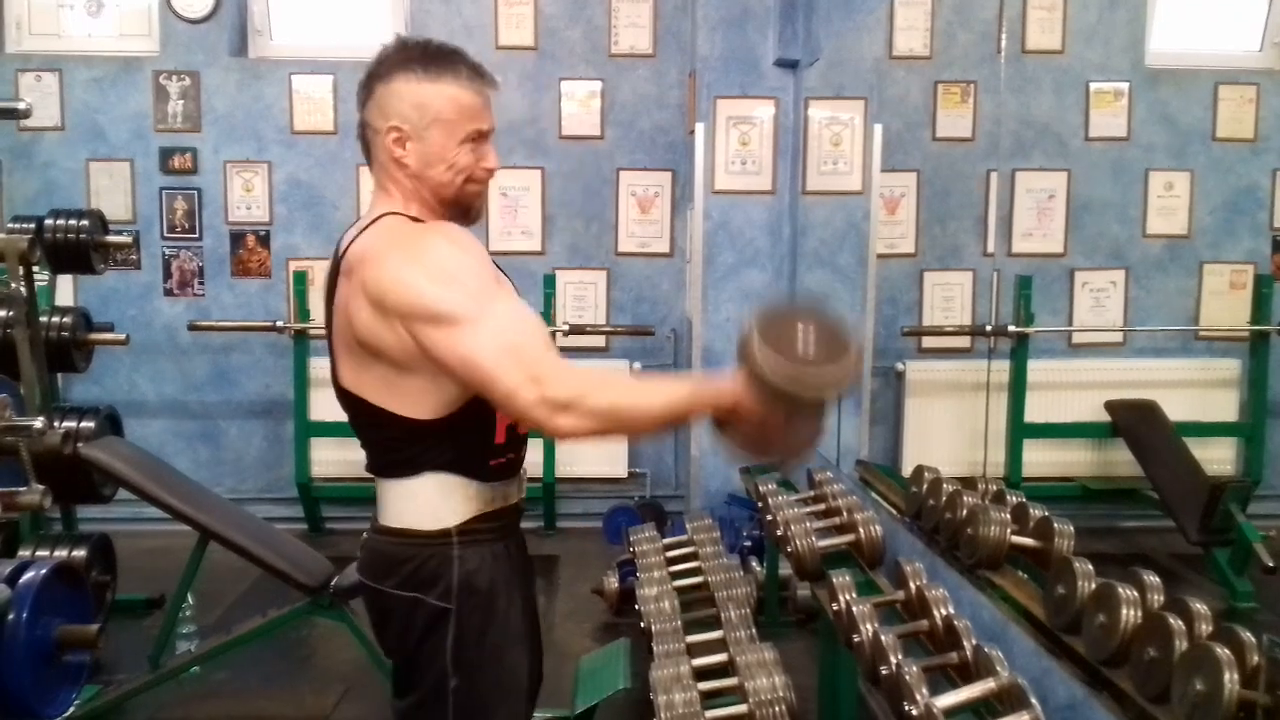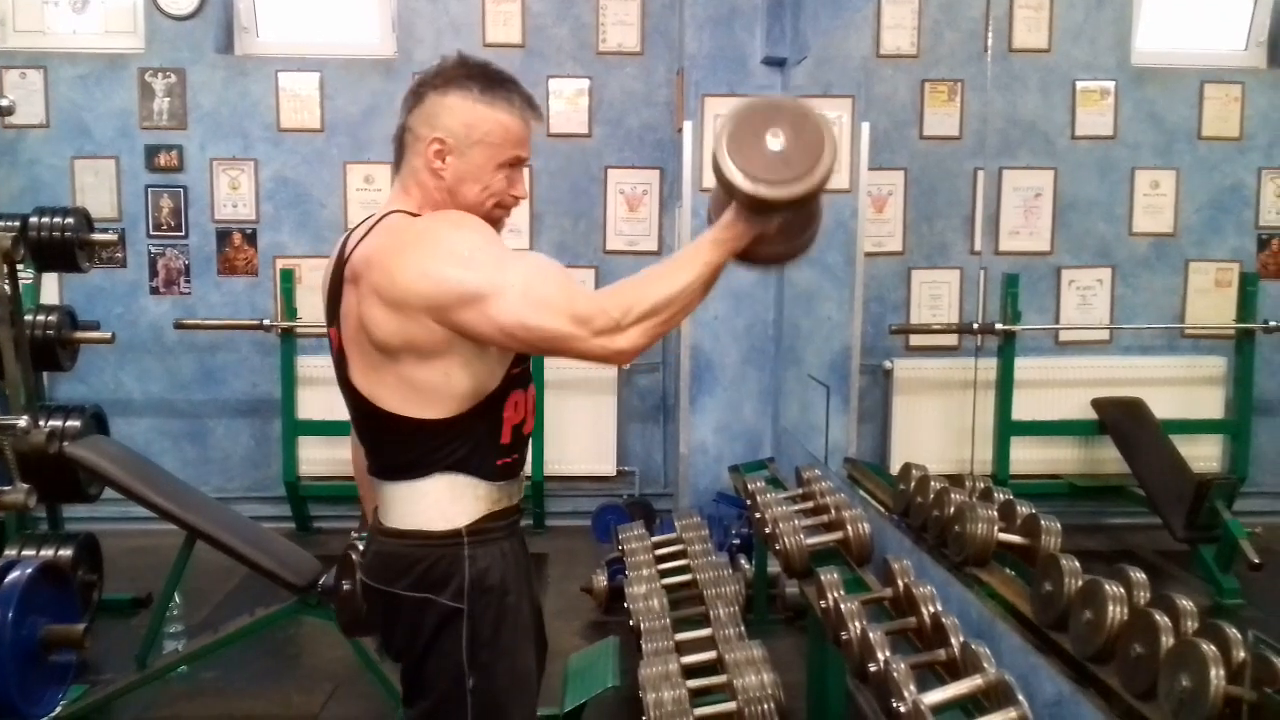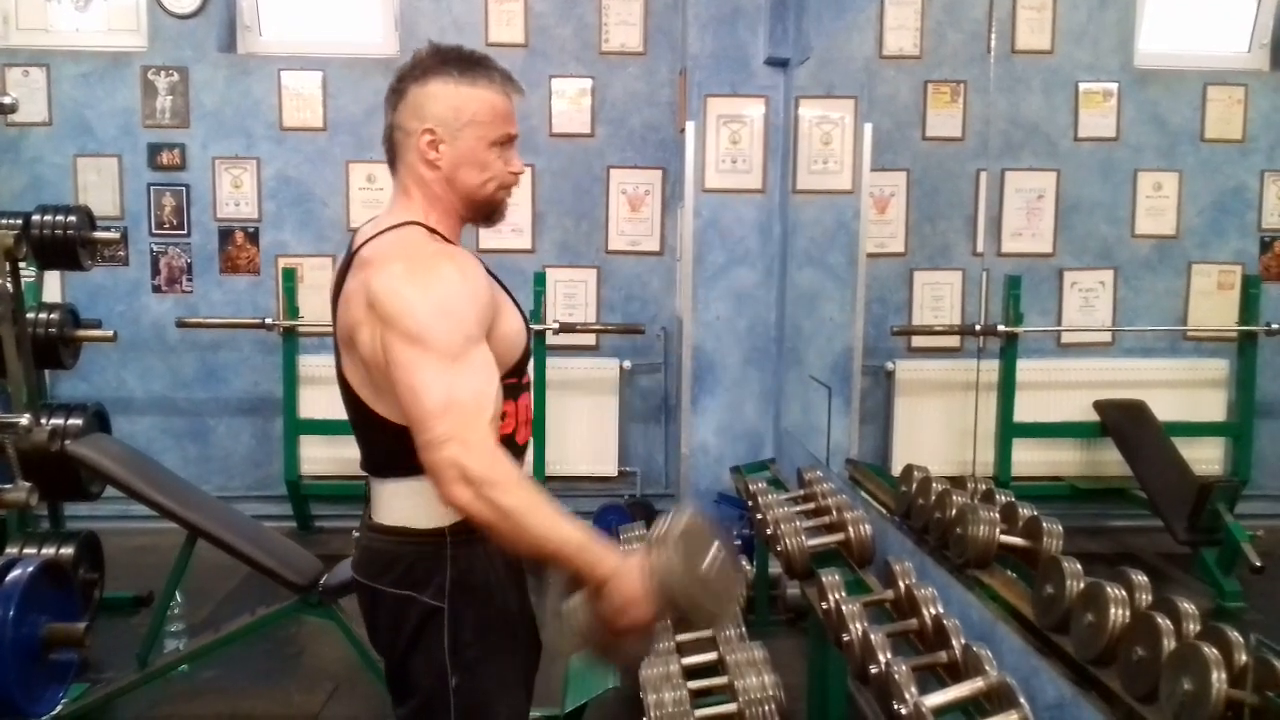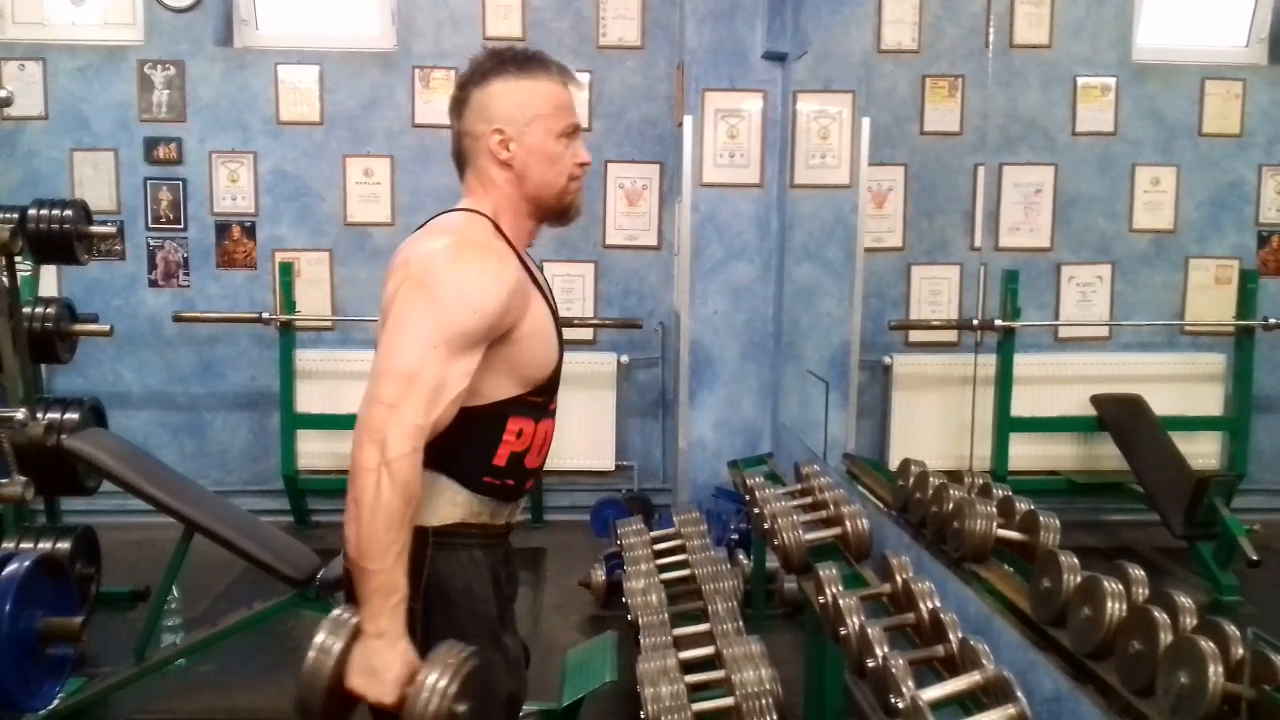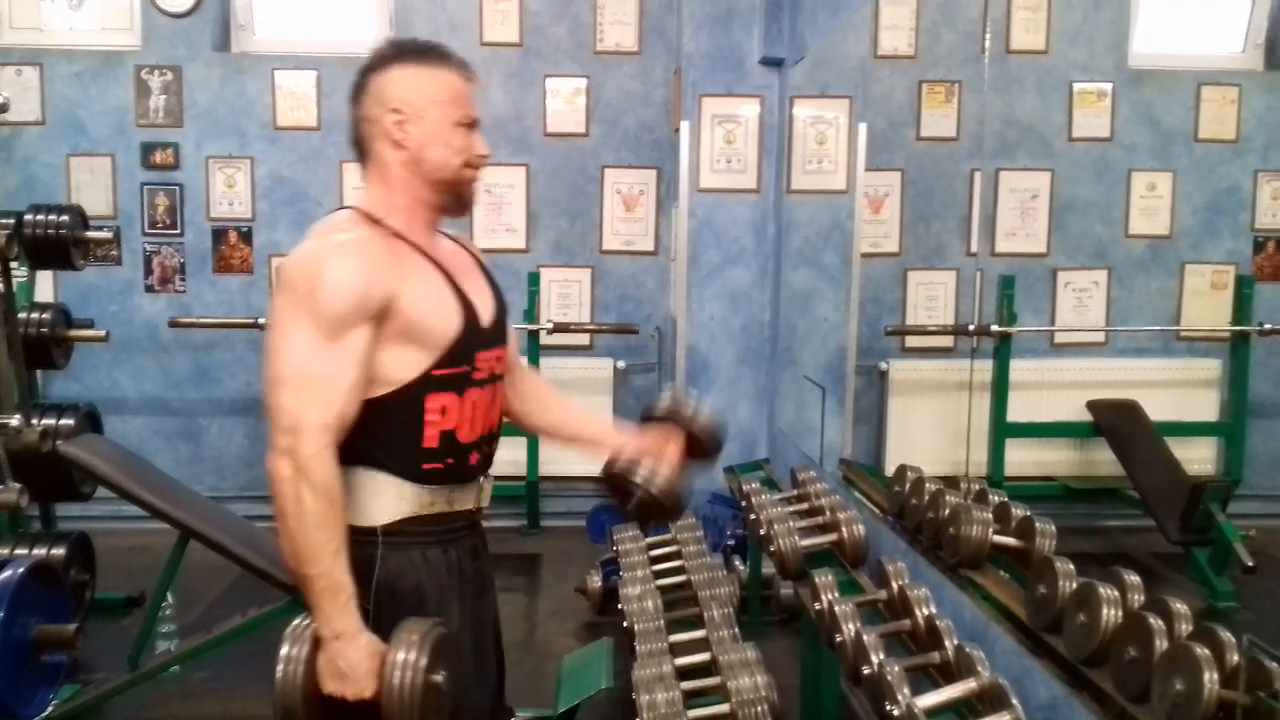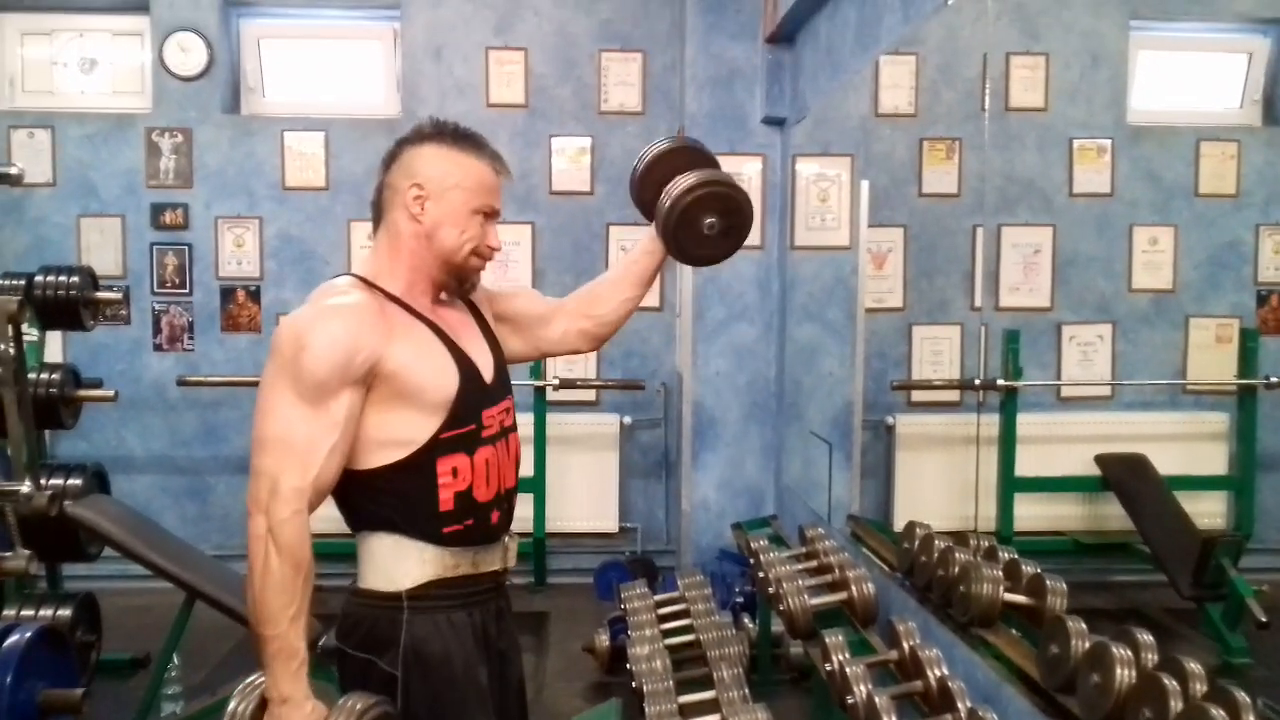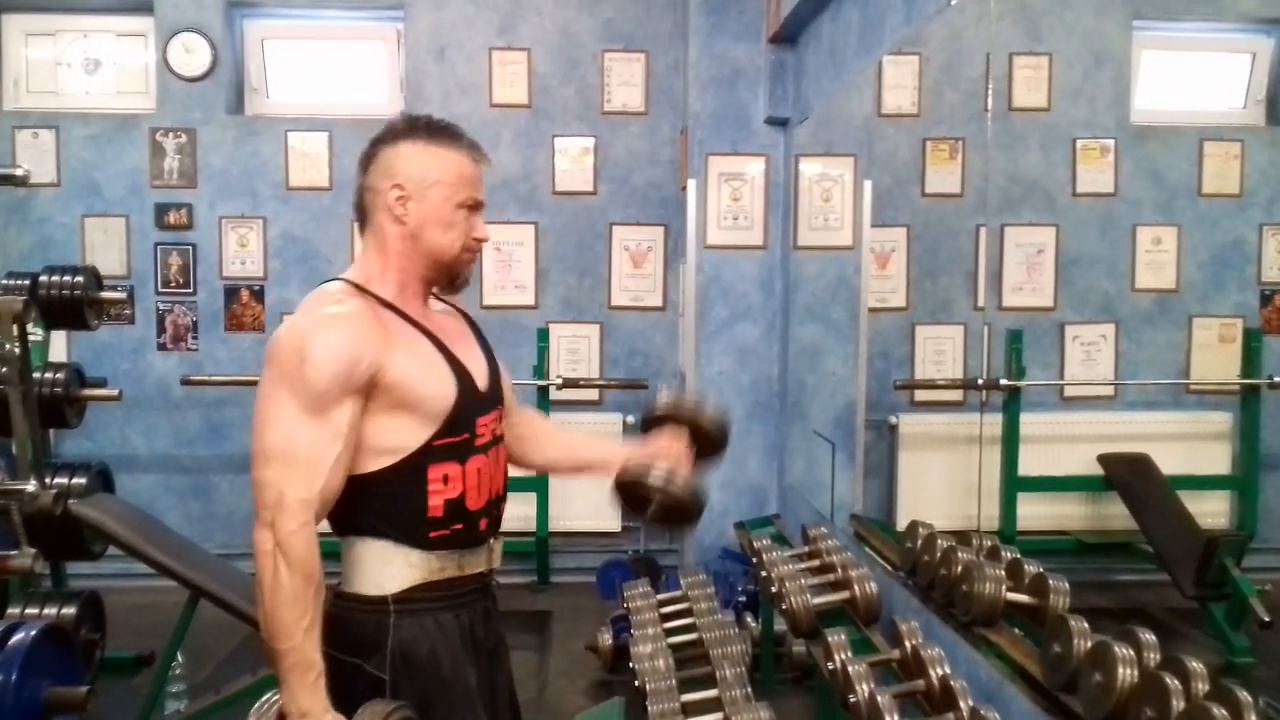
dt=0.5s
person 1, frame 1
left shoulder: (387, 249)
right shoulder: (417, 258)
right elbow: (558, 399)
right wrist: (720, 394)
left hip: (444, 548)
right hip: (447, 564)
person 1, frame 2
left shoulder: (375, 250)
right shoulder: (432, 252)
right elbow: (606, 328)
left wrist: (385, 542)
right wrist: (733, 231)
left hip: (426, 549)
right hip: (456, 565)
person 1, frame 3
left shoulder: (403, 253)
right shoulder: (421, 272)
right elbow: (468, 471)
right wrist: (609, 568)
left hip: (442, 553)
right hip: (441, 567)
person 1, frame 4
left shoulder: (490, 255)
right shoulder: (466, 262)
right elbow: (386, 446)
right wrist: (386, 632)
left hip: (464, 556)
right hip: (436, 566)
person 1, frame 5
left shoulder: (452, 255)
right shoulder: (344, 259)
left elbow: (508, 382)
right elbow: (297, 453)
left wrist: (622, 440)
right wrist: (341, 627)
left hip: (455, 552)
right hip: (388, 568)
person 1, frame 6
left shoulder: (471, 312)
right shoulder: (339, 326)
left elbow: (577, 322)
right elbow: (277, 513)
left wrist: (662, 239)
left hip: (483, 613)
right hip: (409, 631)
person 1, frame 7
left shoulder: (446, 321)
right shoulder: (334, 332)
left elbow: (512, 430)
right elbow: (283, 525)
left wrist: (636, 454)
left hip: (470, 614)
right hip: (397, 633)
